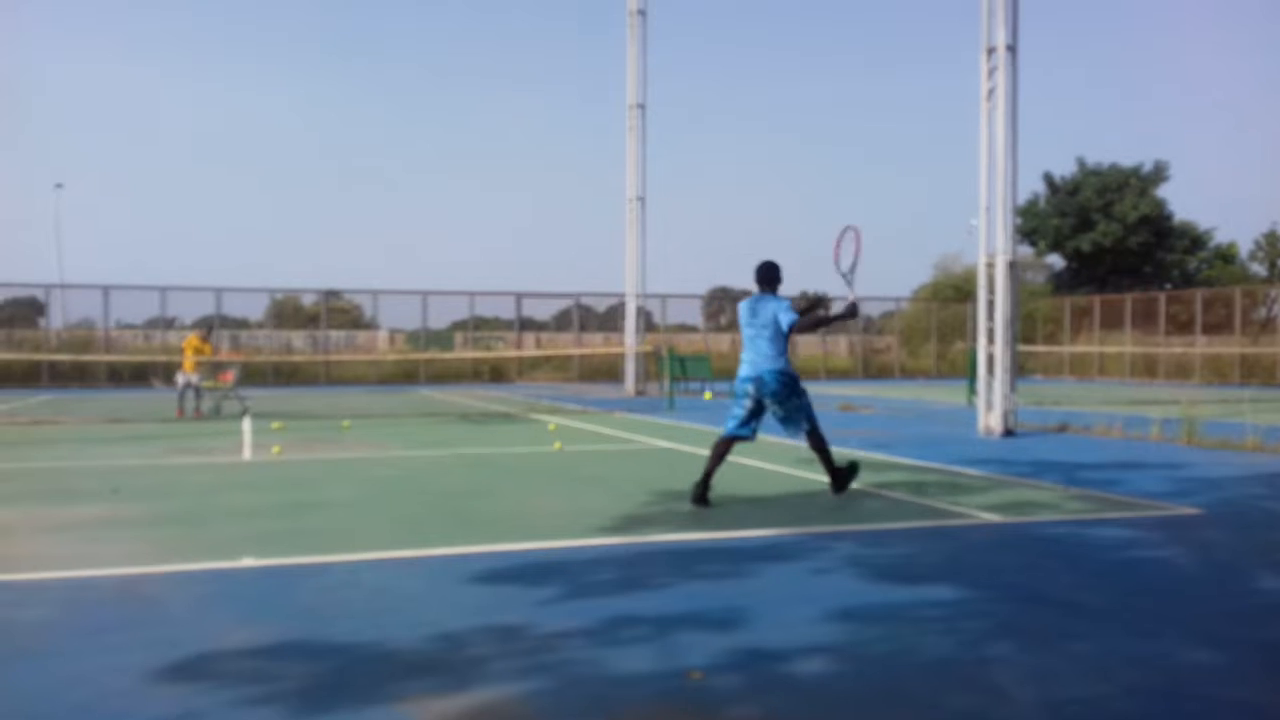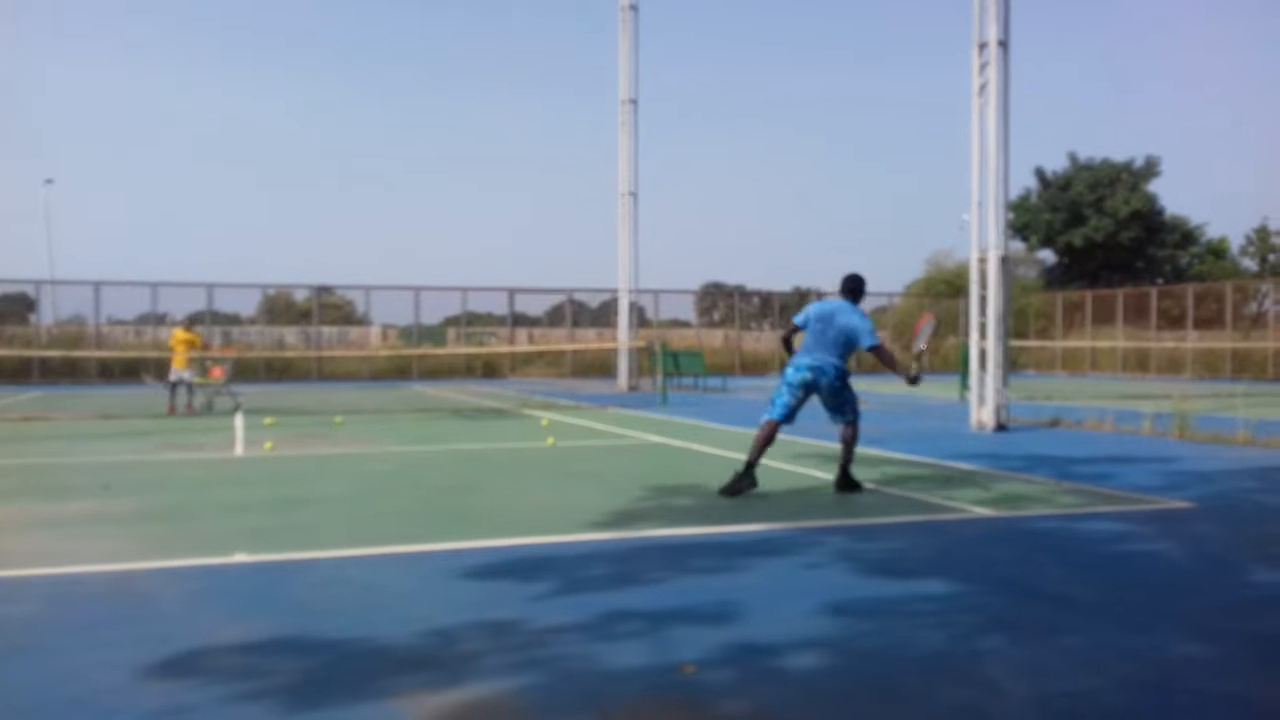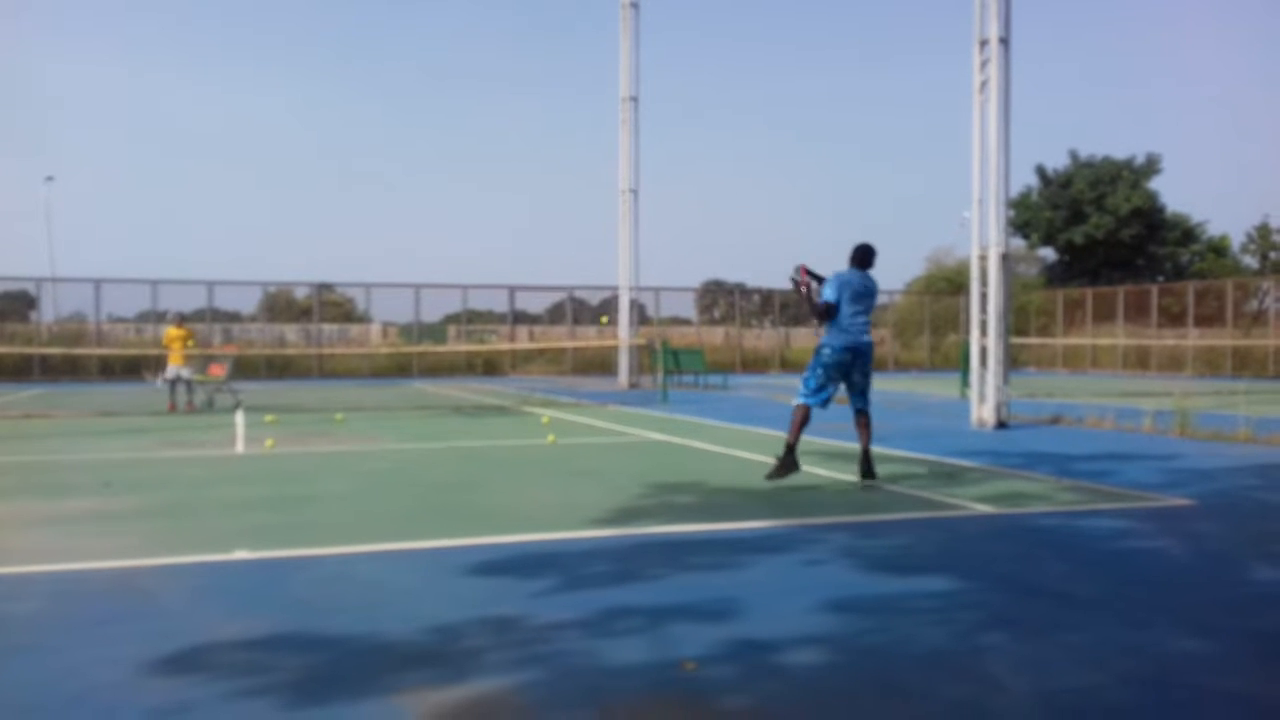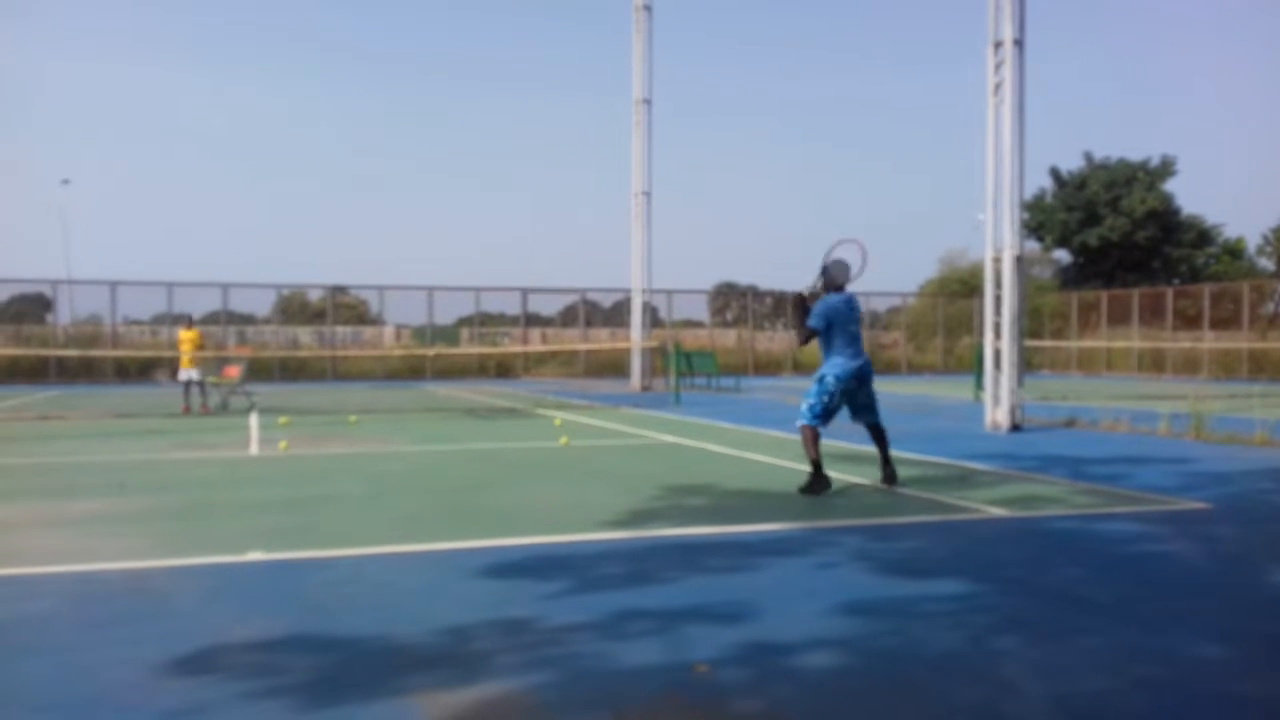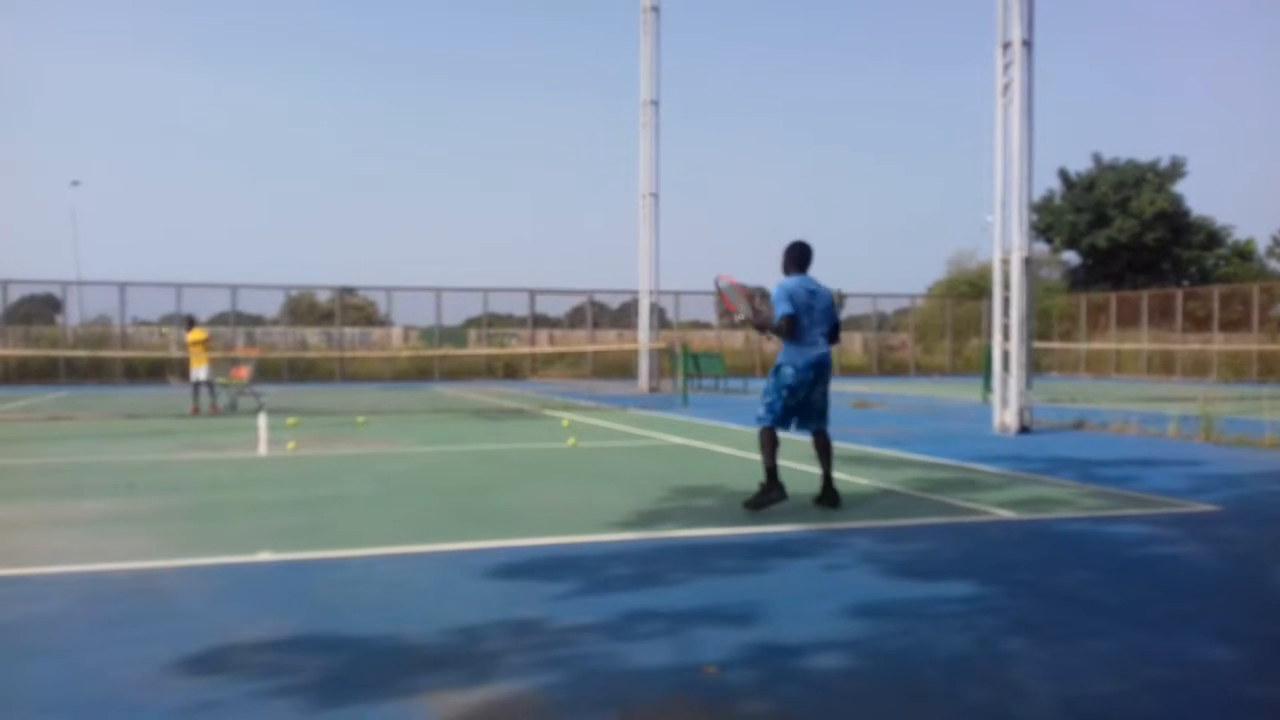
dt=0.4s
person 1, frame 1
left shoulder: (743, 306)
right shoulder: (780, 304)
right elbow: (800, 326)
left wrist: (809, 308)
right wrist: (841, 315)
left hip: (747, 377)
right hip: (777, 377)
left knee: (731, 433)
right knee: (809, 427)
left ankle: (703, 483)
right ankle: (837, 476)
person 1, frame 2
left shoulder: (818, 307)
right shoulder: (861, 320)
left elbow: (788, 334)
right elbow: (877, 350)
left wrist: (791, 355)
right wrist: (903, 372)
left hip: (799, 367)
right hip: (830, 372)
left knee: (772, 420)
right knee: (849, 420)
left ankle: (747, 473)
right ankle: (843, 476)
person 1, frame 3
left shoulder: (839, 279)
right shoulder: (872, 286)
left elbow: (822, 314)
left wrist: (809, 295)
right wrist: (814, 282)
left hip: (834, 349)
right hip: (862, 349)
left knee: (803, 401)
right knee: (860, 407)
left ankle: (789, 455)
right ankle: (865, 461)
person 1, frame 4
left shoulder: (824, 304)
right shoulder: (851, 301)
left elbow: (804, 339)
left wrist: (800, 313)
right wrist: (808, 310)
left hip: (835, 374)
right hip: (861, 370)
left knee: (807, 422)
right knee: (870, 420)
left ankle: (818, 475)
right ankle: (888, 469)
person 1, frame 5
left shoulder: (784, 289)
right shoulder: (824, 292)
left elbow: (786, 328)
right elbow: (834, 333)
left wrist: (764, 324)
left hip: (793, 366)
right hip: (821, 363)
left knee: (767, 422)
right knee: (817, 428)
left ankle: (772, 483)
right ankle: (828, 489)
